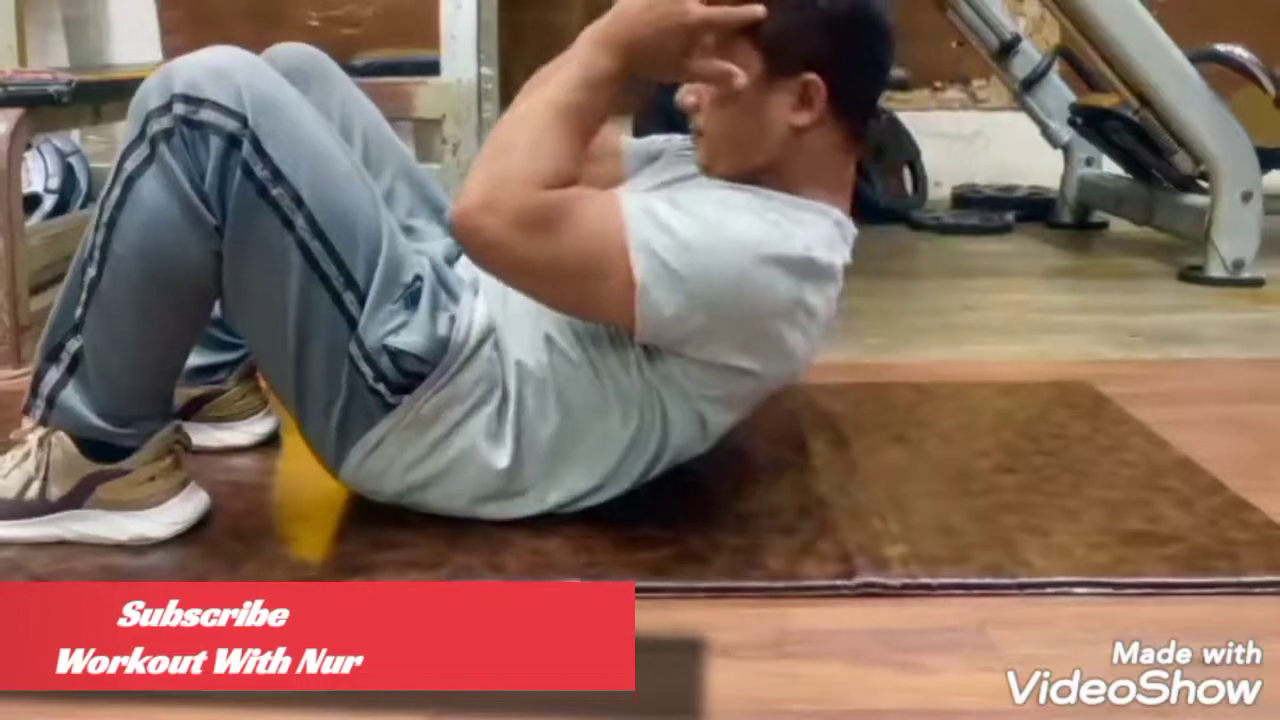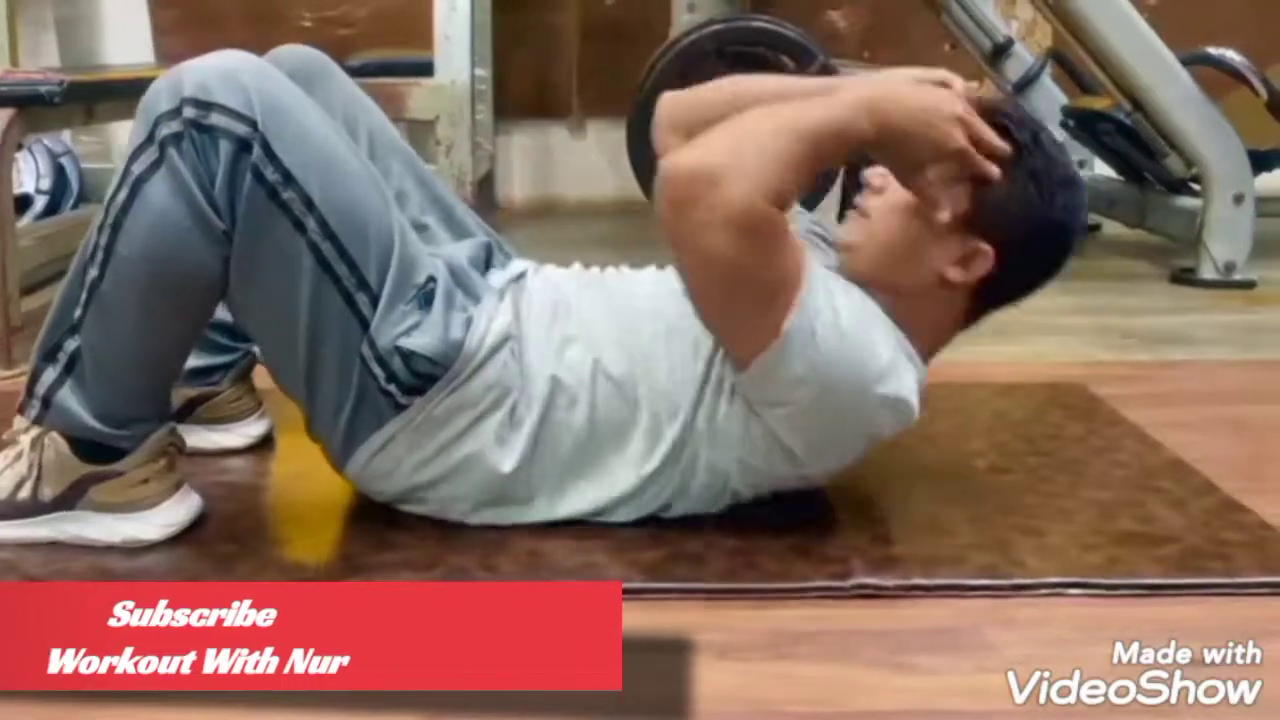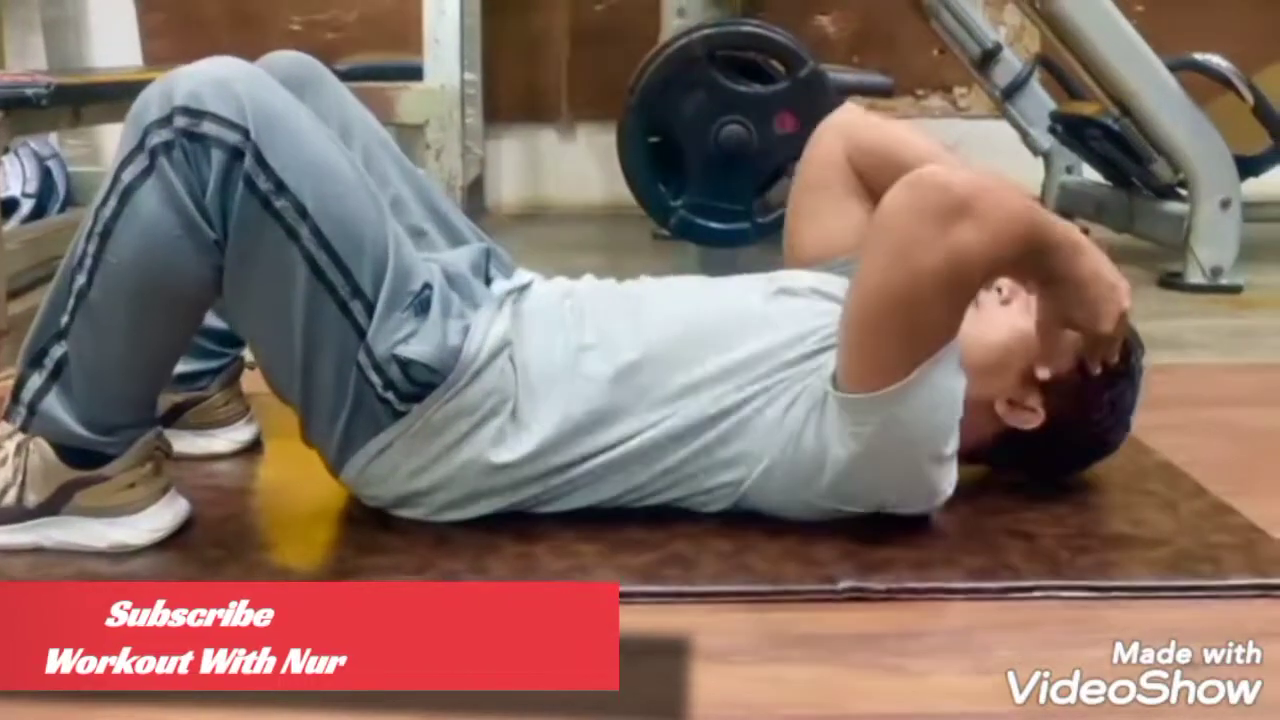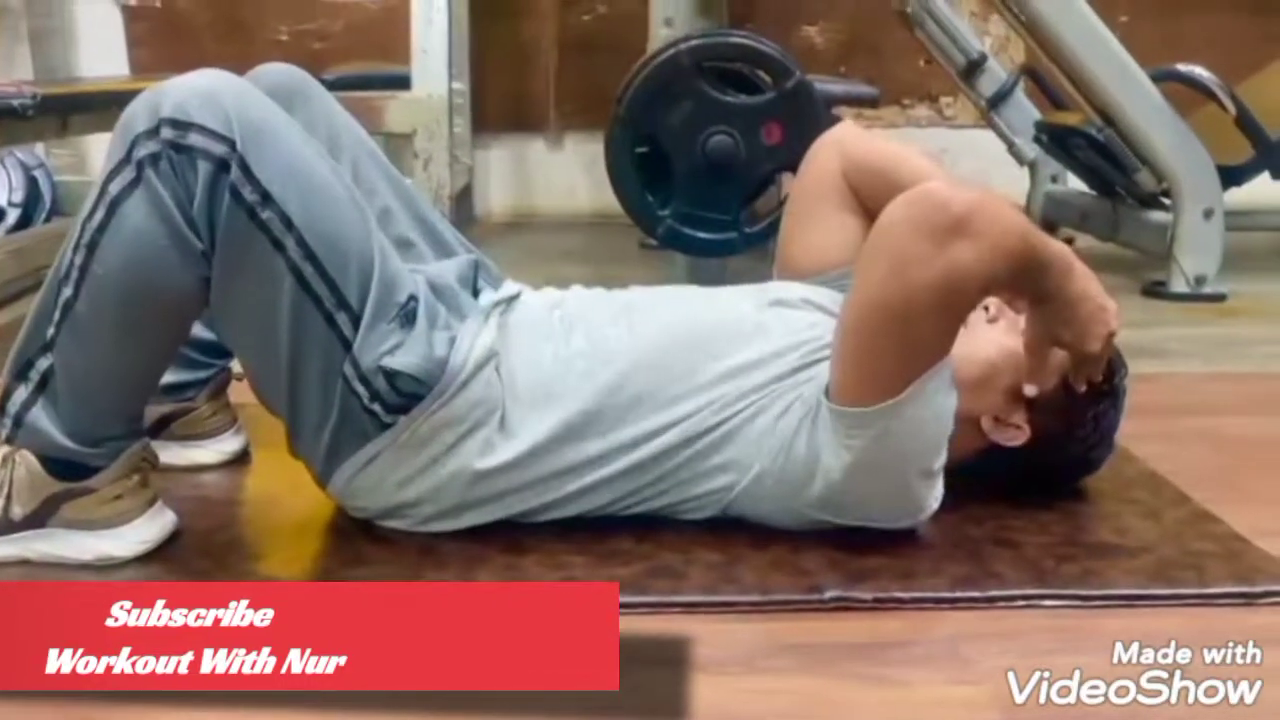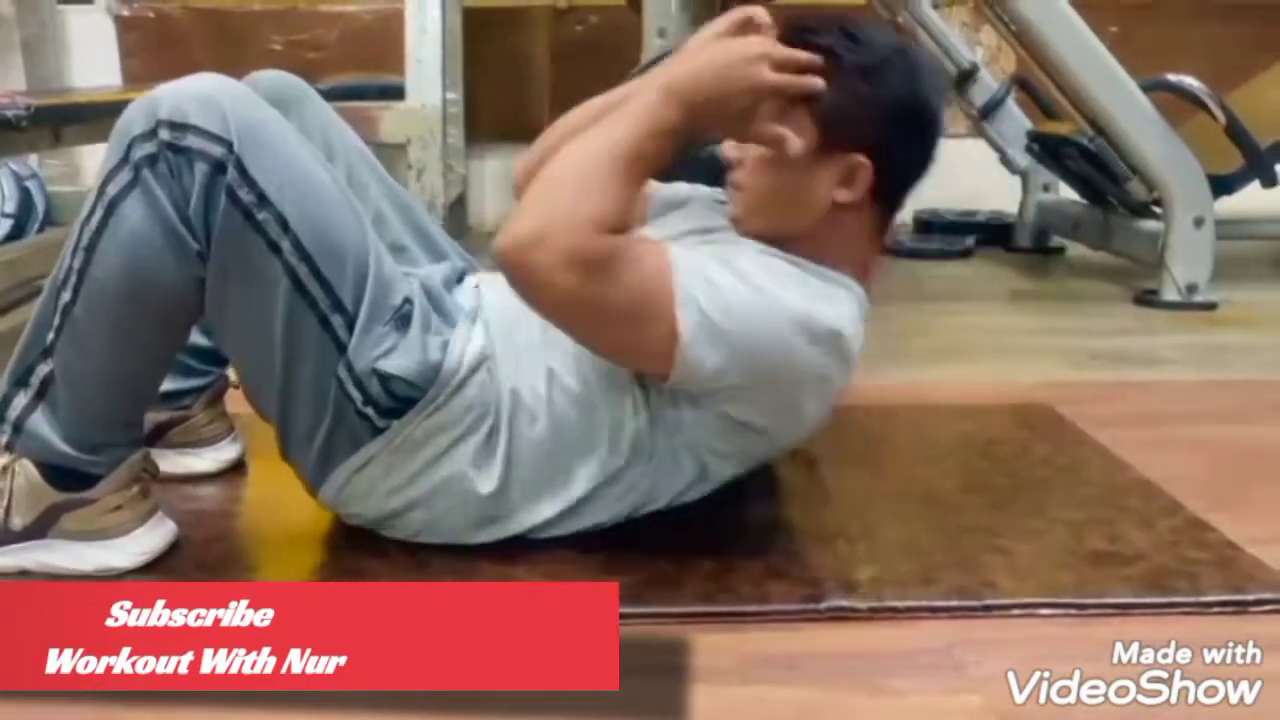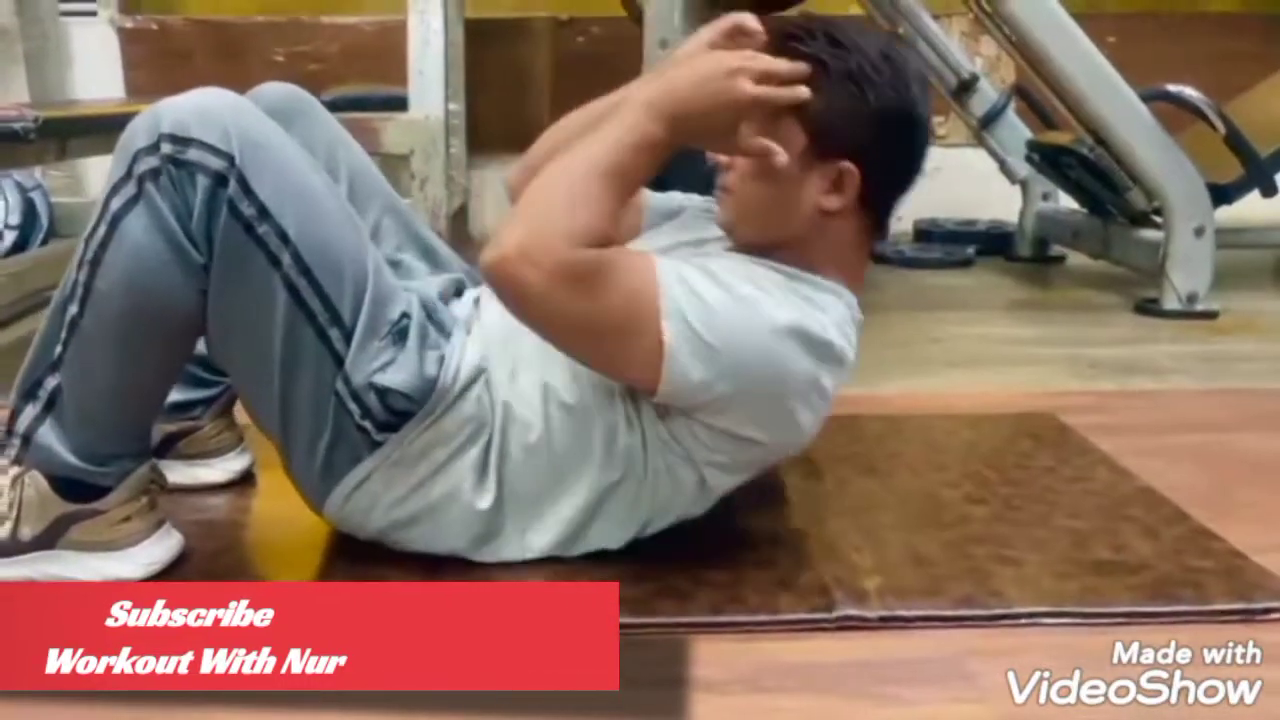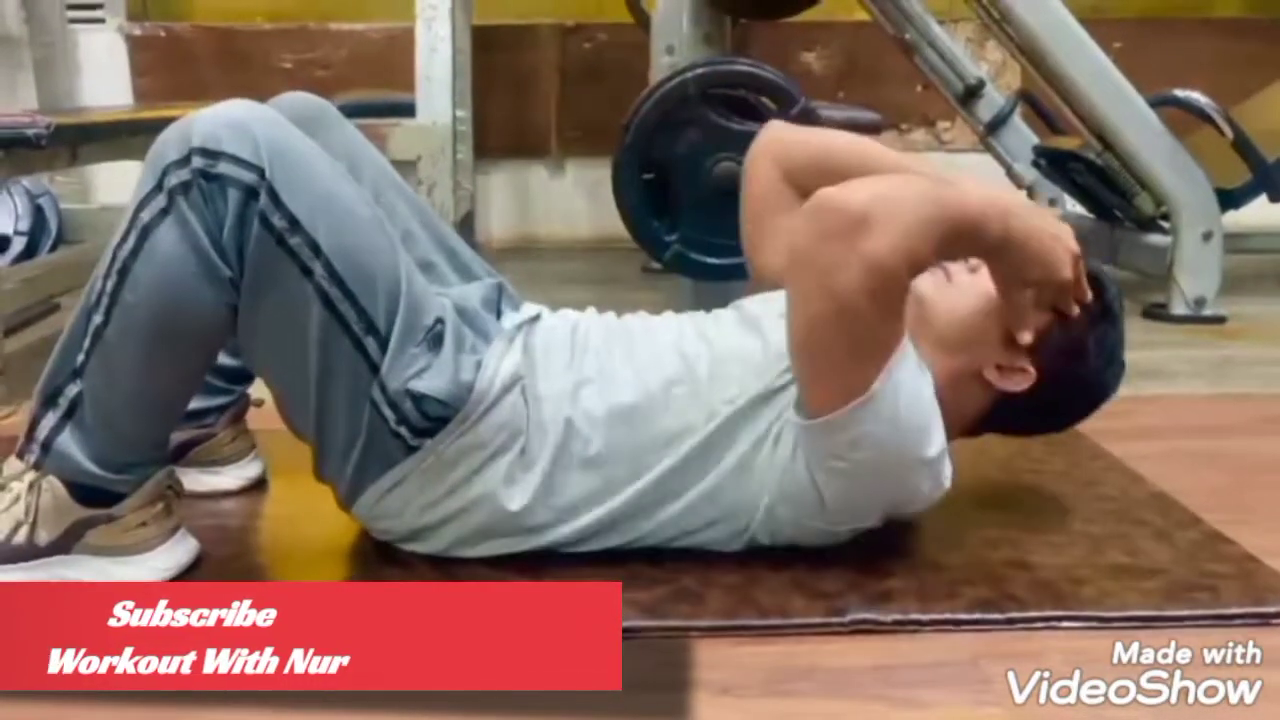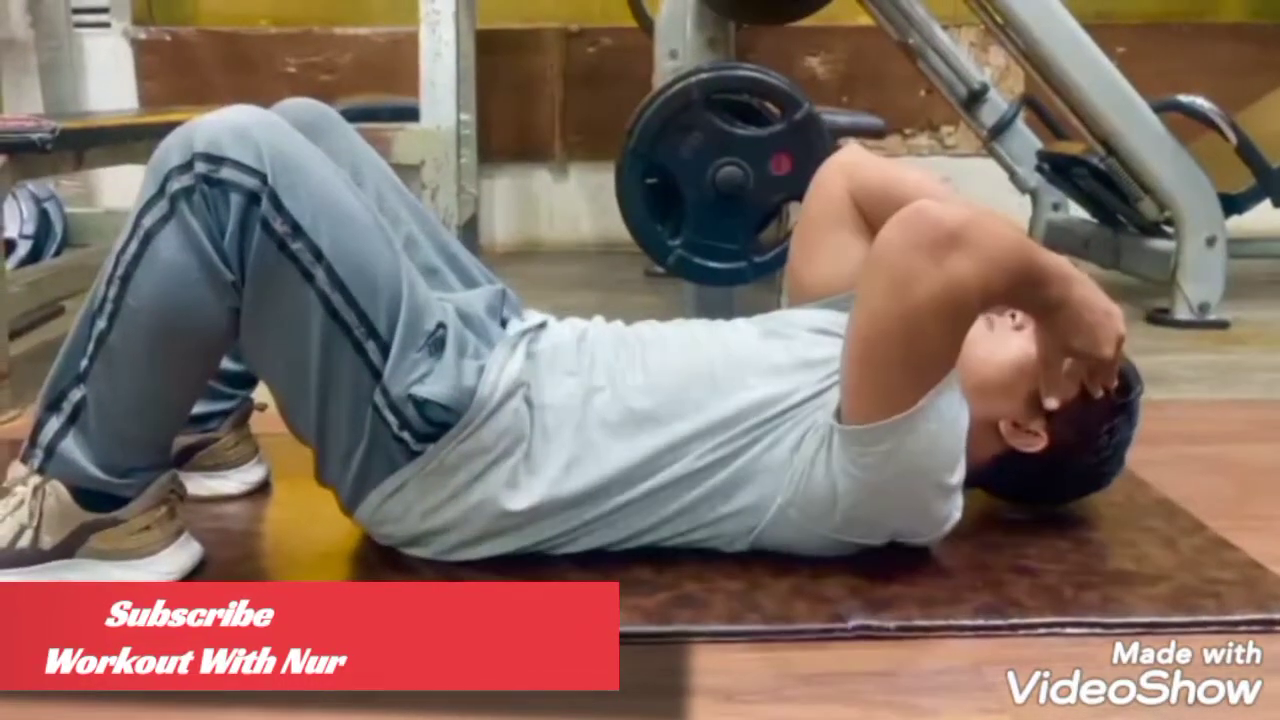
dt=0.4s
person 1, frame 1
left shoulder: (759, 258)
right shoulder: (753, 183)
left elbow: (494, 215)
right elbow: (547, 151)
left hip: (416, 408)
right hip: (455, 315)
left knee: (204, 103)
right knee: (287, 74)
left ankle: (97, 457)
right ankle: (206, 377)
person 1, frame 2
left shoulder: (856, 370)
right shoulder: (843, 273)
left elbow: (698, 186)
right elbow: (679, 118)
left wrist: (866, 112)
right wrist: (860, 103)
left hip: (436, 399)
right hip: (494, 307)
left knee: (211, 106)
right knee: (292, 72)
left ankle: (91, 458)
right ankle: (203, 375)
person 1, frame 3
left shoulder: (894, 446)
right shoulder: (866, 333)
left elbow: (943, 207)
right elbow: (842, 138)
left wrist: (1065, 258)
right wrist: (1043, 228)
left hip: (432, 405)
right hip: (492, 315)
left knee: (205, 115)
right knee: (281, 84)
right ankle: (188, 384)
person 1, frame 4
left shoulder: (881, 464)
right shoulder: (848, 332)
left elbow: (944, 232)
right elbow: (841, 154)
left wrist: (1058, 276)
right wrist: (1032, 246)
left hip: (416, 413)
right hip: (478, 324)
left knee: (190, 127)
right knee: (269, 95)
right ankle: (180, 393)
person 1, frame 5
left shoulder: (791, 327)
right shoulder: (759, 235)
left elbow: (540, 248)
right elbow: (545, 171)
left wrist: (677, 95)
left hip: (412, 427)
right hip: (454, 327)
left knee: (188, 129)
right knee: (265, 97)
right ankle: (171, 402)
person 1, frame 6
left shoulder: (779, 336)
right shoulder: (757, 240)
left elbow: (528, 262)
right elbow: (539, 186)
left wrist: (663, 108)
right wrist: (668, 87)
left hip: (410, 446)
right hip: (458, 347)
left knee: (190, 145)
right knee: (276, 114)
right ankle: (186, 414)
person 1, frame 7
left shoulder: (890, 442)
right shoulder: (865, 344)
left elbow: (845, 228)
right elbow: (773, 153)
left wrist: (985, 216)
right wrist: (950, 189)
left hip: (448, 442)
right hip: (504, 351)
left knee: (221, 159)
right knee: (290, 125)
right ankle: (193, 424)
person 1, frame 8
left shoulder: (896, 476)
right shoulder: (860, 359)
left elbow: (939, 244)
right elbow: (847, 178)
left wrist: (1060, 289)
right wrist: (1027, 263)
left hip: (451, 445)
right hip: (503, 353)
left knee: (222, 166)
right knee: (295, 130)
left ankle: (92, 500)
right ankle: (195, 426)
